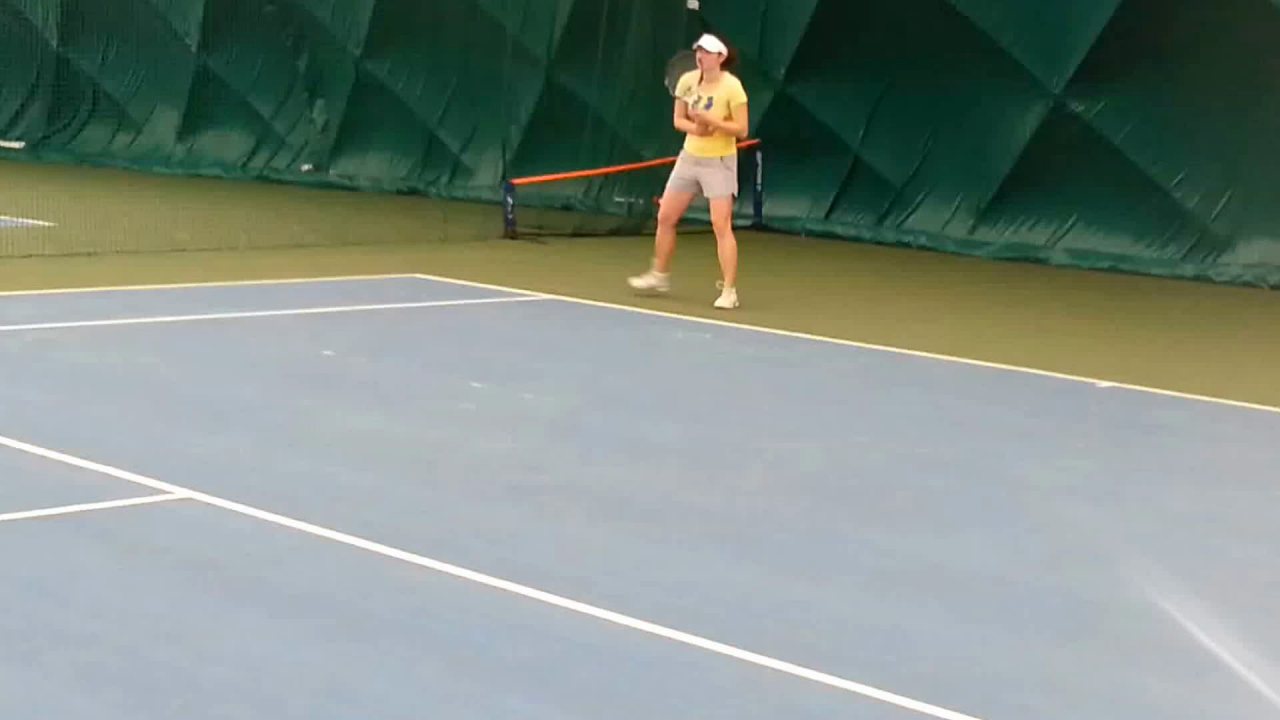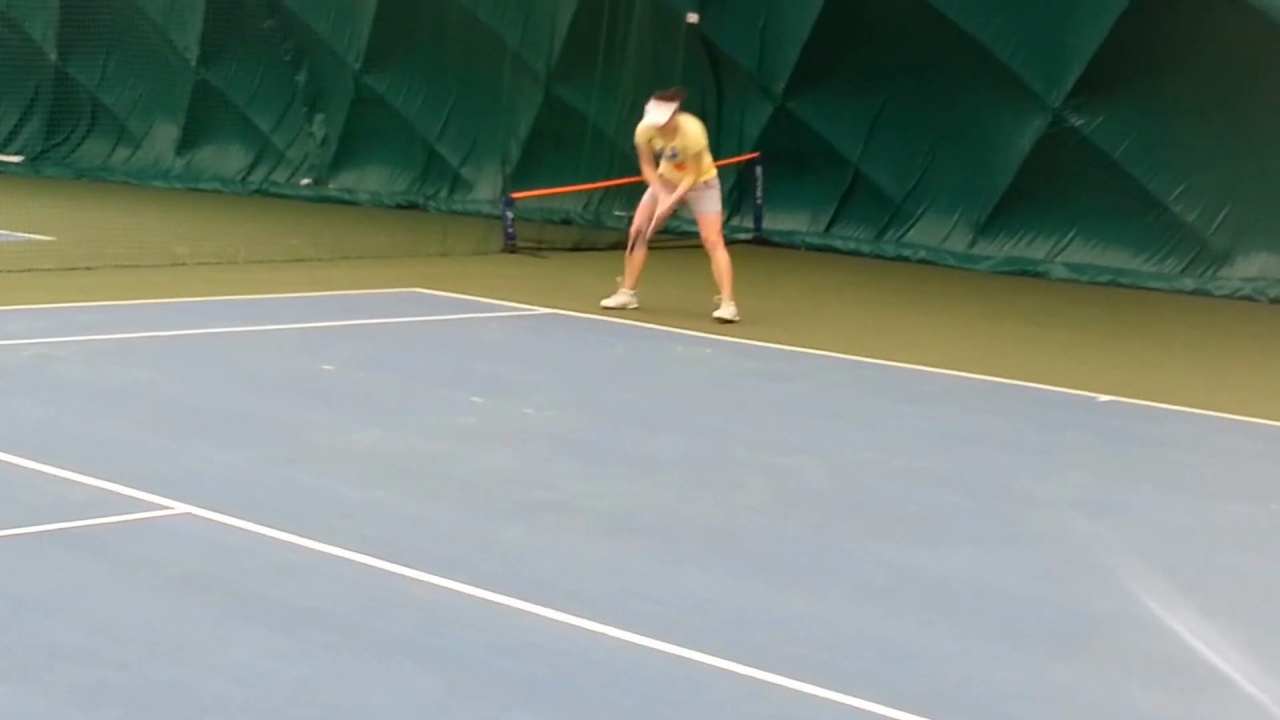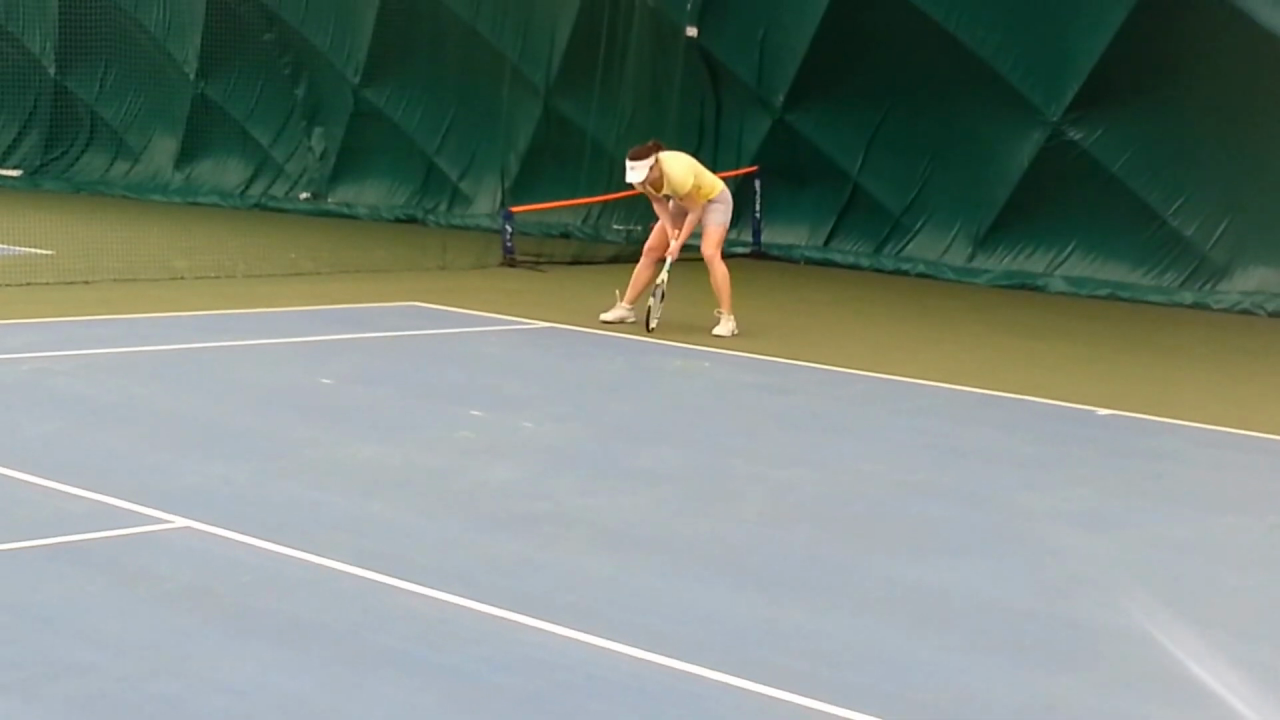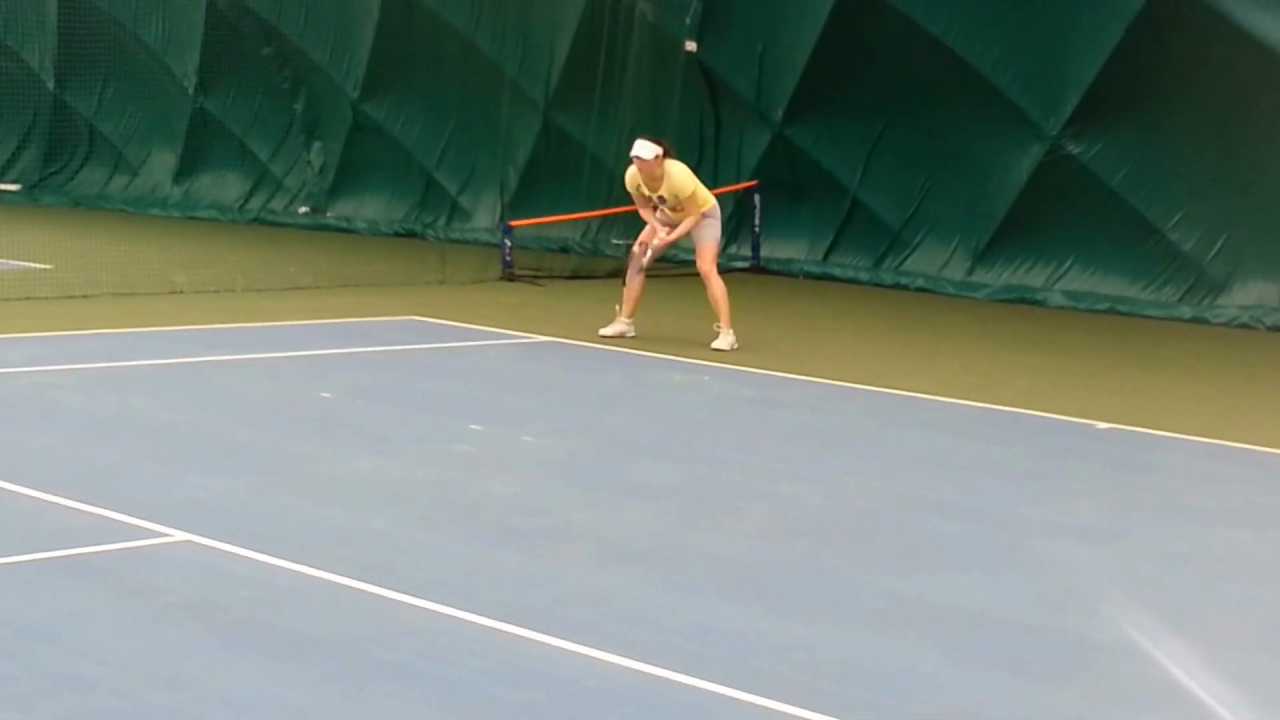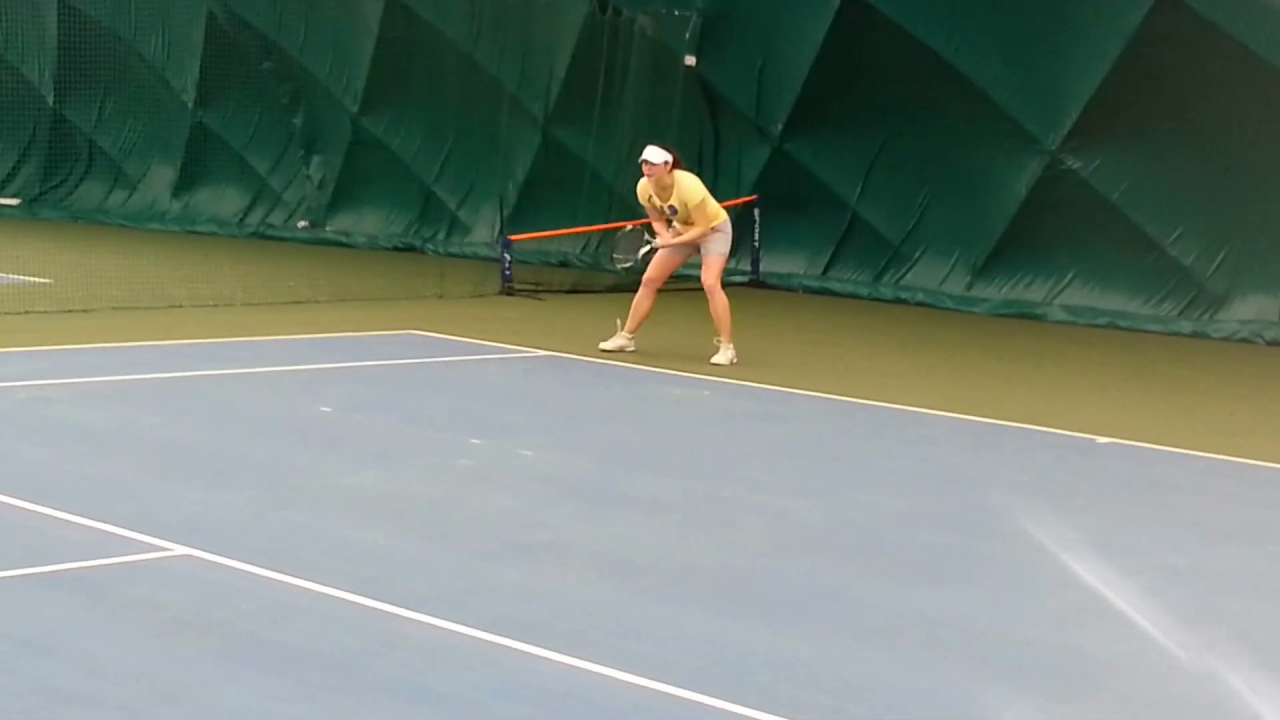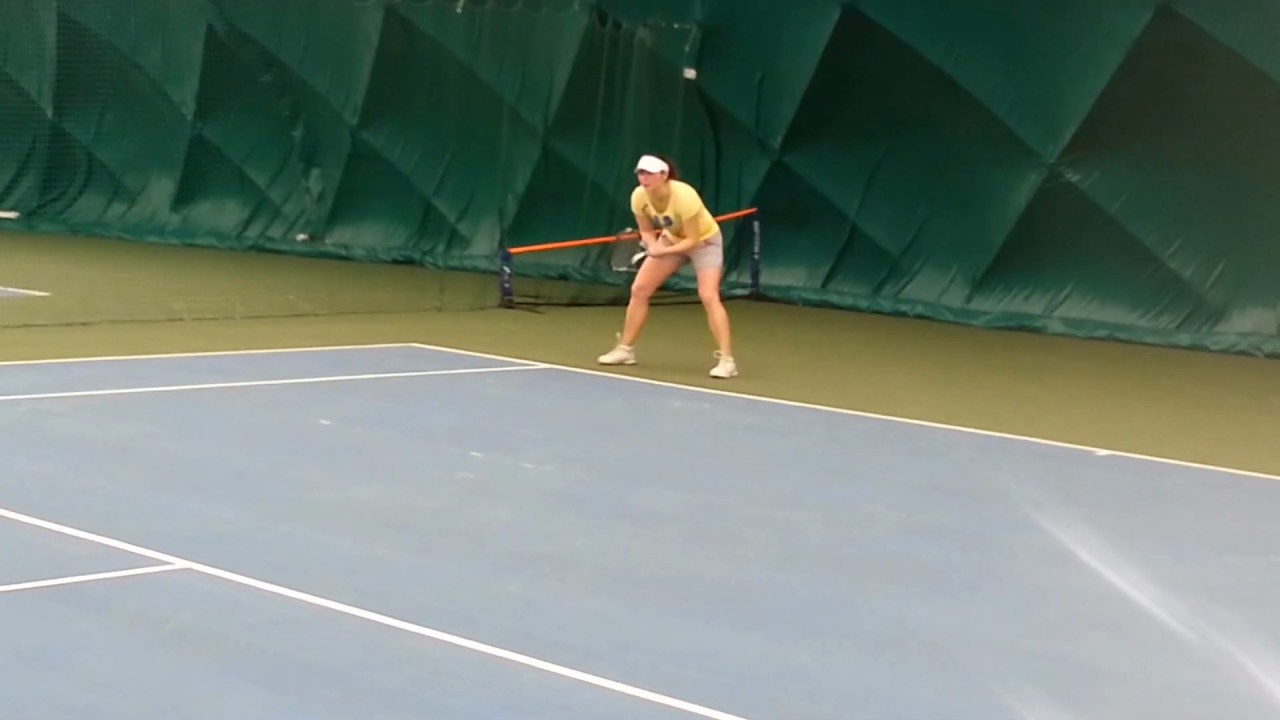
dt=0.5s
person 1, frame 1
left shoulder: (732, 87)
right shoulder: (687, 81)
left elbow: (742, 129)
left wrist: (711, 119)
right wrist: (695, 127)
left hip: (719, 162)
right hip: (689, 158)
left knee: (721, 225)
right knee: (666, 217)
left ankle: (729, 290)
right ankle: (659, 276)
person 1, frame 2
left shoulder: (691, 132)
right shoulder: (644, 129)
left elbow: (692, 176)
right elbow: (647, 166)
left wrist: (670, 202)
right wrist: (660, 194)
left hip: (702, 182)
right hip: (665, 182)
left knee: (713, 240)
right knee: (637, 231)
left ankle: (727, 304)
right ankle: (627, 293)
person 1, frame 3
left shoulder: (676, 173)
right shoulder: (639, 176)
left elbow: (696, 209)
left wrist: (679, 242)
right wrist: (669, 228)
left hip: (713, 199)
right hip: (683, 201)
left knee: (710, 253)
right knee: (650, 251)
left ankle: (727, 319)
right ankle: (626, 307)
person 1, frame 4
left shoulder: (678, 176)
right shoulder: (632, 176)
left elbow: (694, 215)
right elbow: (644, 208)
left wrist: (670, 238)
right wrist: (658, 227)
left hip: (703, 213)
right hip: (669, 214)
left knee: (707, 269)
right knee: (636, 259)
left ankle: (726, 332)
right ankle: (625, 322)
person 1, frame 5
left shoulder: (688, 185)
right shoulder: (644, 187)
left elbow: (702, 228)
right elbow: (658, 221)
left wrist: (672, 242)
right wrist: (665, 236)
left hip: (713, 228)
right hip: (682, 229)
left knee: (711, 283)
right knee: (649, 280)
left ankle: (727, 347)
right ankle: (626, 336)
person 1, frame 6
left shoulder: (684, 196)
right shoulder: (638, 197)
left elbow: (692, 240)
right elbow: (646, 231)
left wrist: (664, 251)
right wrist: (653, 245)
left hip: (705, 240)
right hip: (671, 239)
left knee: (709, 296)
right knee: (639, 289)
left ankle: (726, 360)
right ankle: (625, 349)
